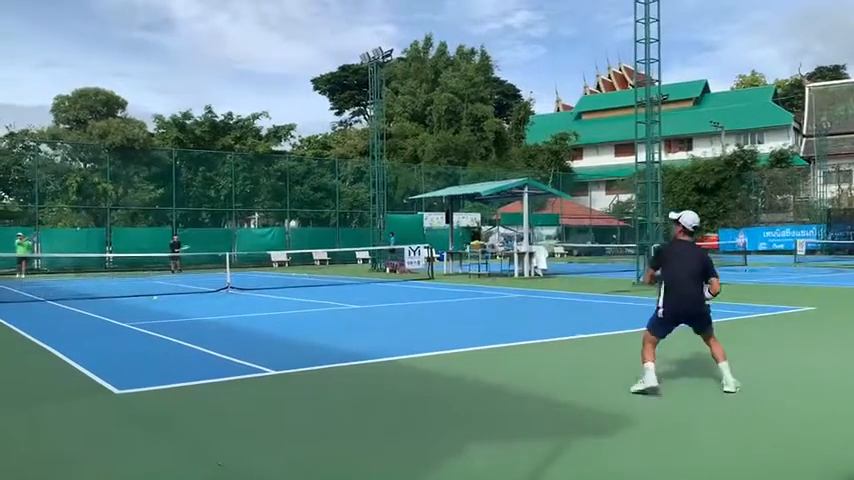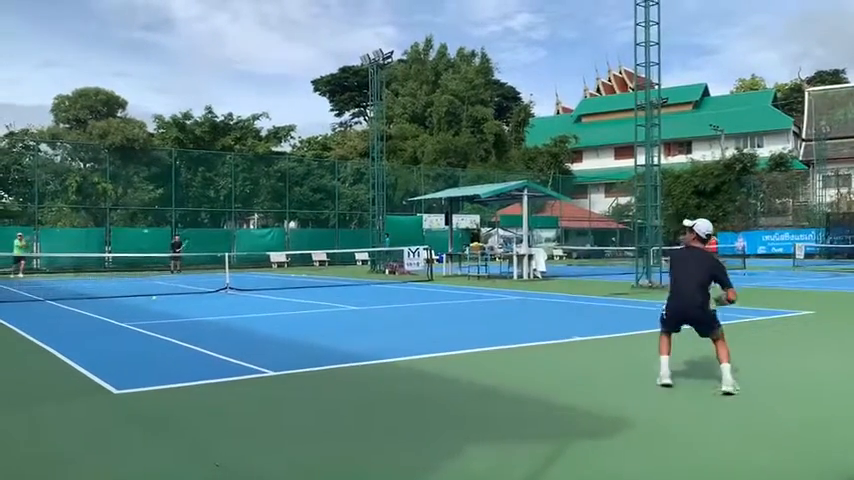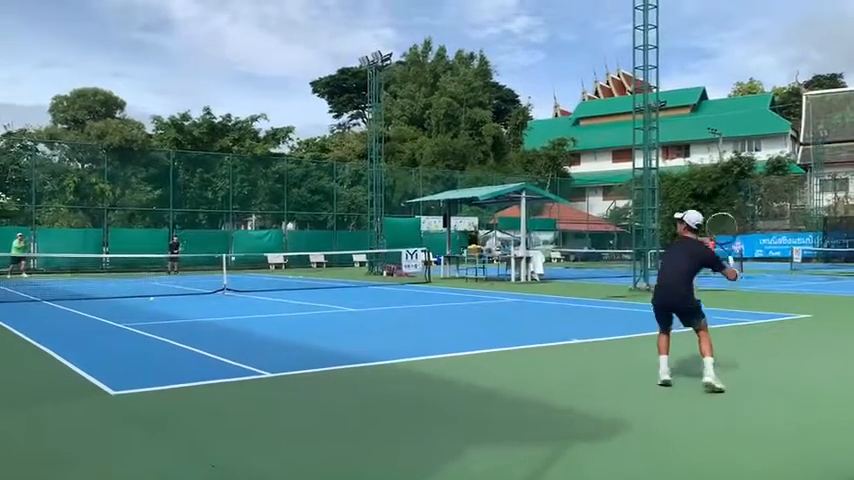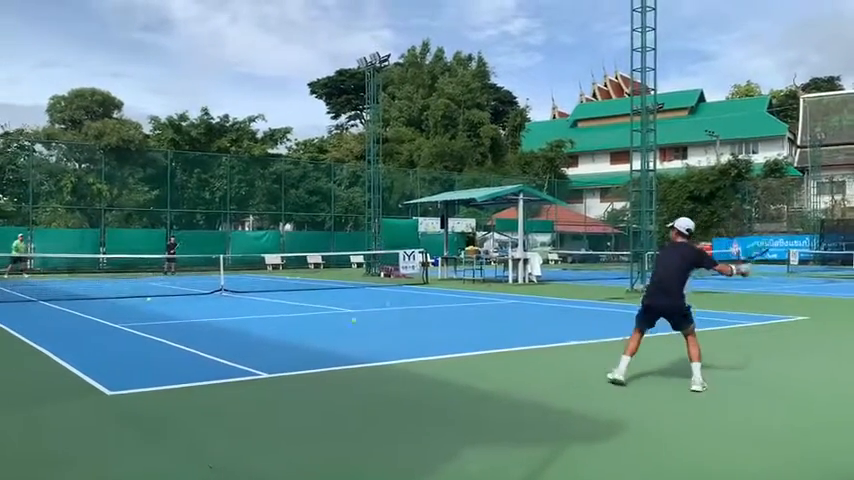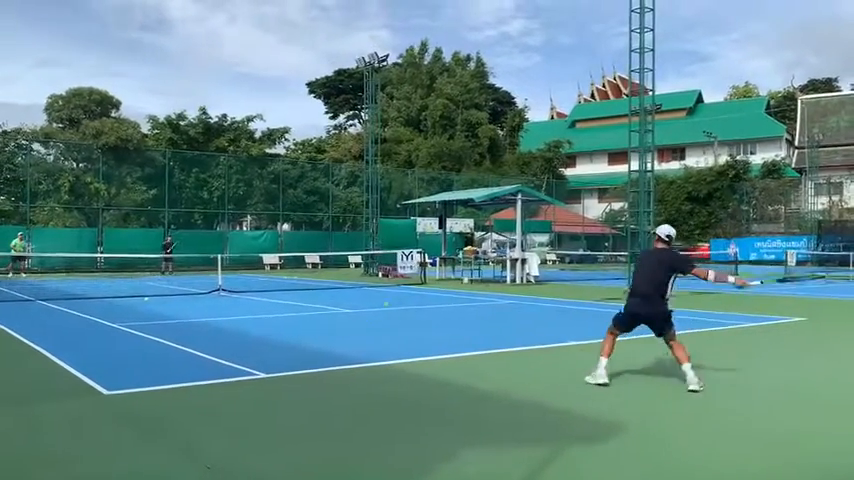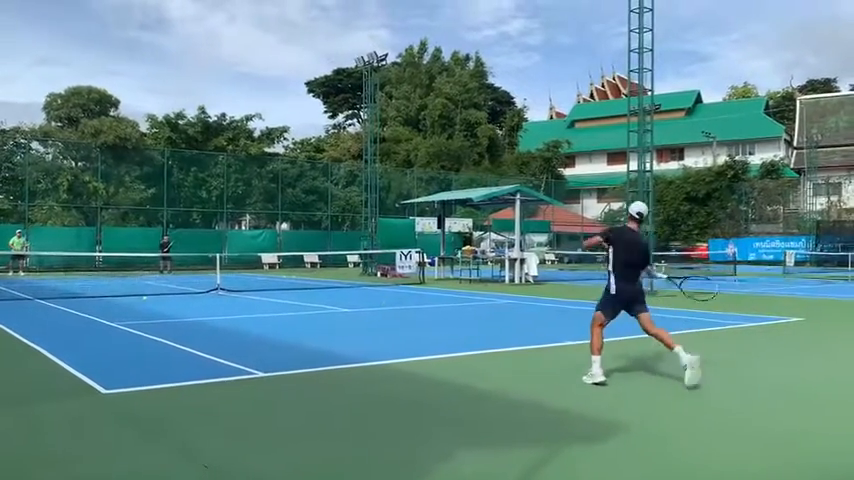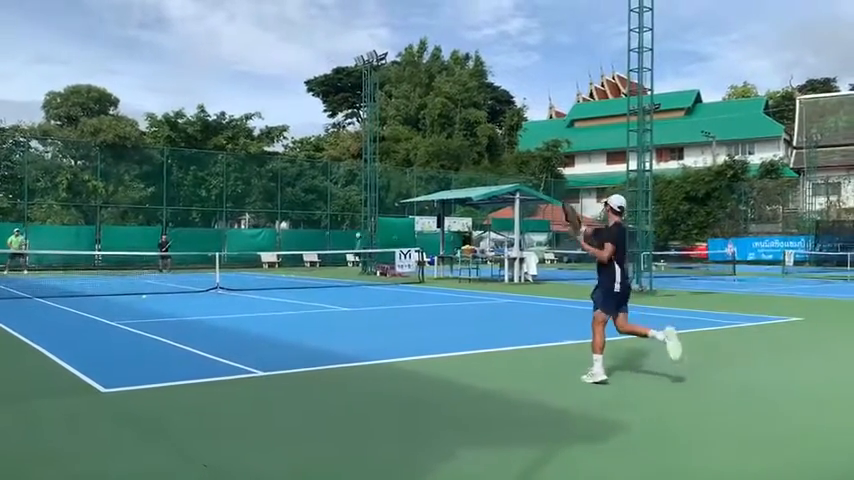
dt=0.2s
person 1, frame 1
left shoulder: (664, 249)
right shoulder: (702, 254)
left elbow: (648, 279)
right elbow: (715, 289)
left hip: (670, 306)
right hip: (696, 307)
left knee: (648, 341)
right knee: (711, 339)
left ankle: (649, 377)
right ankle: (728, 379)
person 1, frame 2
left shoulder: (676, 254)
right shoulder: (714, 263)
right elbow: (732, 297)
right wrist: (722, 300)
left hip: (674, 309)
right hip: (700, 311)
left knee: (665, 333)
right knee: (719, 340)
left ankle: (665, 373)
right ankle: (727, 381)
person 1, frame 3
left shoulder: (673, 244)
right shoulder: (704, 251)
right elbow: (731, 276)
right wrist: (732, 267)
left hip: (660, 297)
right hip: (683, 298)
left knee: (664, 332)
right knee: (702, 333)
left ankle: (664, 371)
right ankle: (710, 375)
person 1, frame 4
left shoulder: (666, 248)
right shoulder: (695, 252)
right elbow: (725, 270)
right wrist: (741, 269)
left hip: (651, 300)
right hip: (675, 303)
left knee: (638, 333)
right knee: (690, 336)
left ankle: (620, 371)
right ankle: (697, 379)
person 1, frame 5
left shoulder: (644, 255)
right shoulder: (675, 258)
right elbow: (703, 274)
right wrist: (732, 279)
left hip: (633, 307)
right hip: (658, 310)
left knee: (611, 333)
right knee: (673, 342)
left ankle: (600, 374)
right ankle: (692, 379)
person 1, frame 6
left shoulder: (616, 232)
right shoulder: (643, 243)
left elbow: (587, 243)
right elbow: (646, 269)
left wrist: (599, 236)
right wrist: (658, 274)
left hip: (616, 289)
right hip: (635, 291)
left knee: (597, 325)
right knee: (650, 328)
left ankle: (596, 373)
right ankle: (685, 357)
person 1, frame 7
left shoulder: (616, 230)
right shoulder: (608, 230)
left elbow: (603, 257)
left wrist: (584, 246)
right wrist: (584, 233)
left hip: (613, 283)
right hip: (614, 284)
left knee: (598, 323)
right knee: (622, 326)
left ankle: (598, 371)
right ankle: (663, 337)
